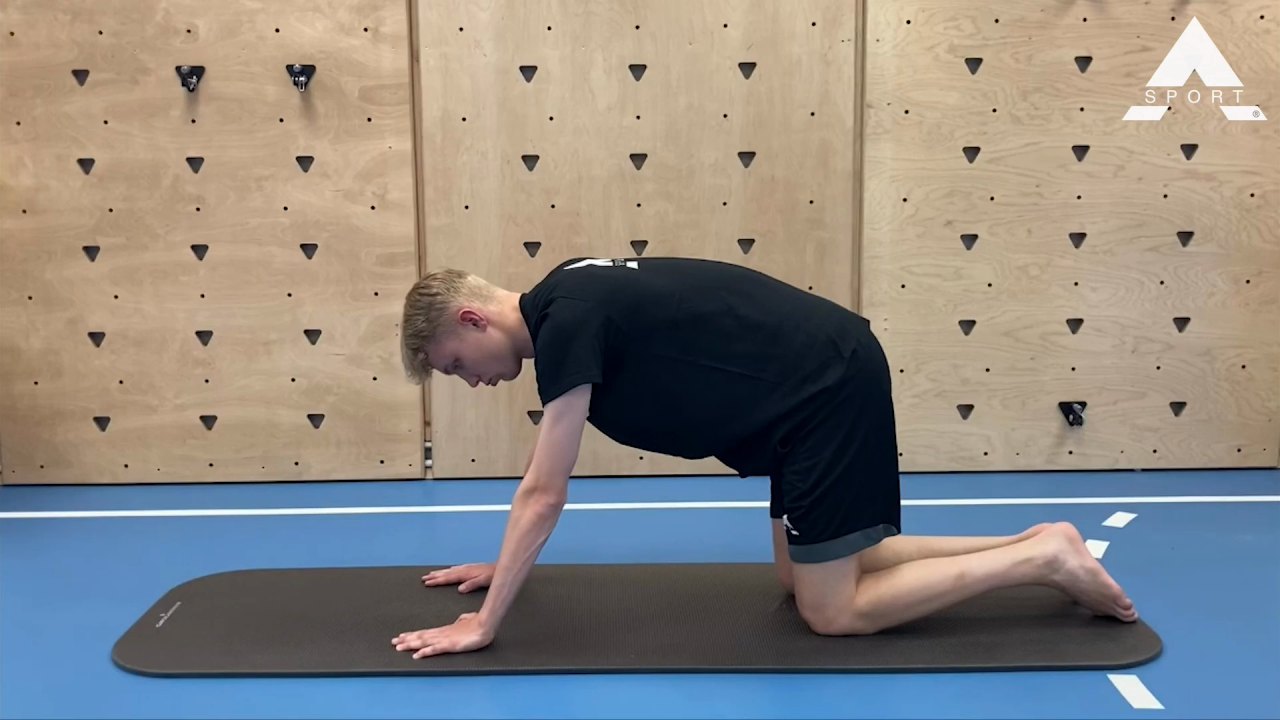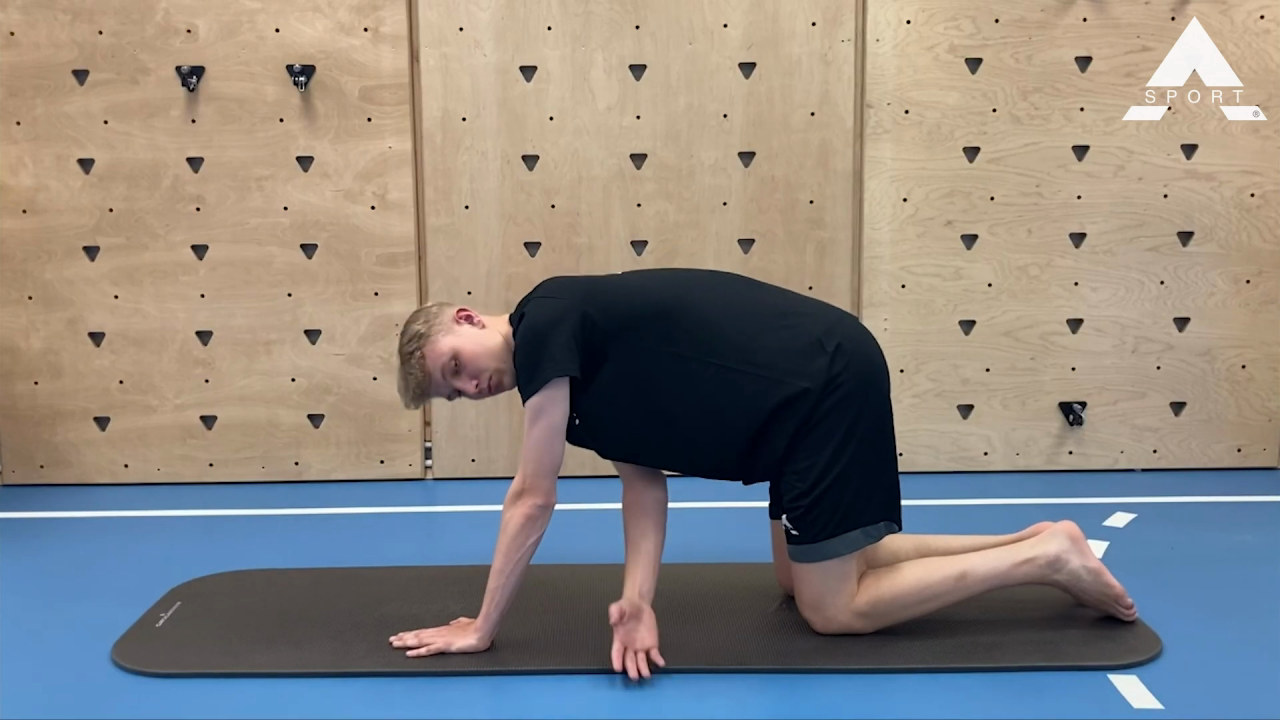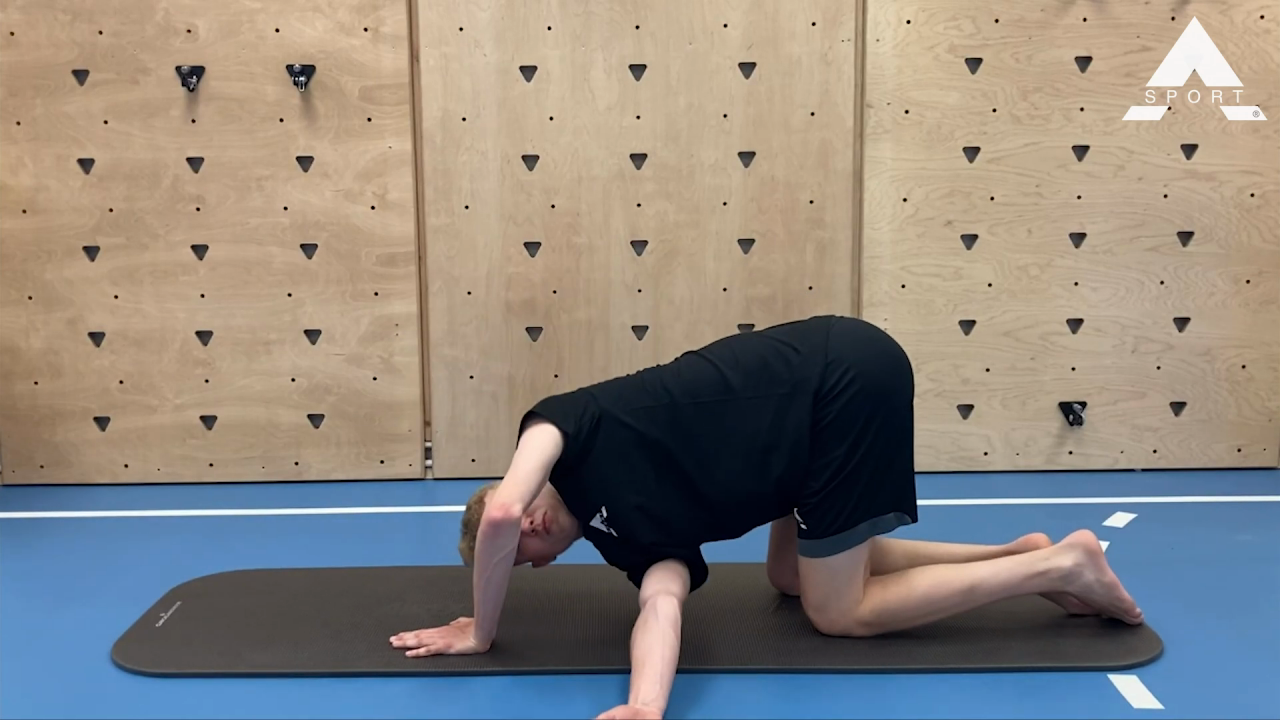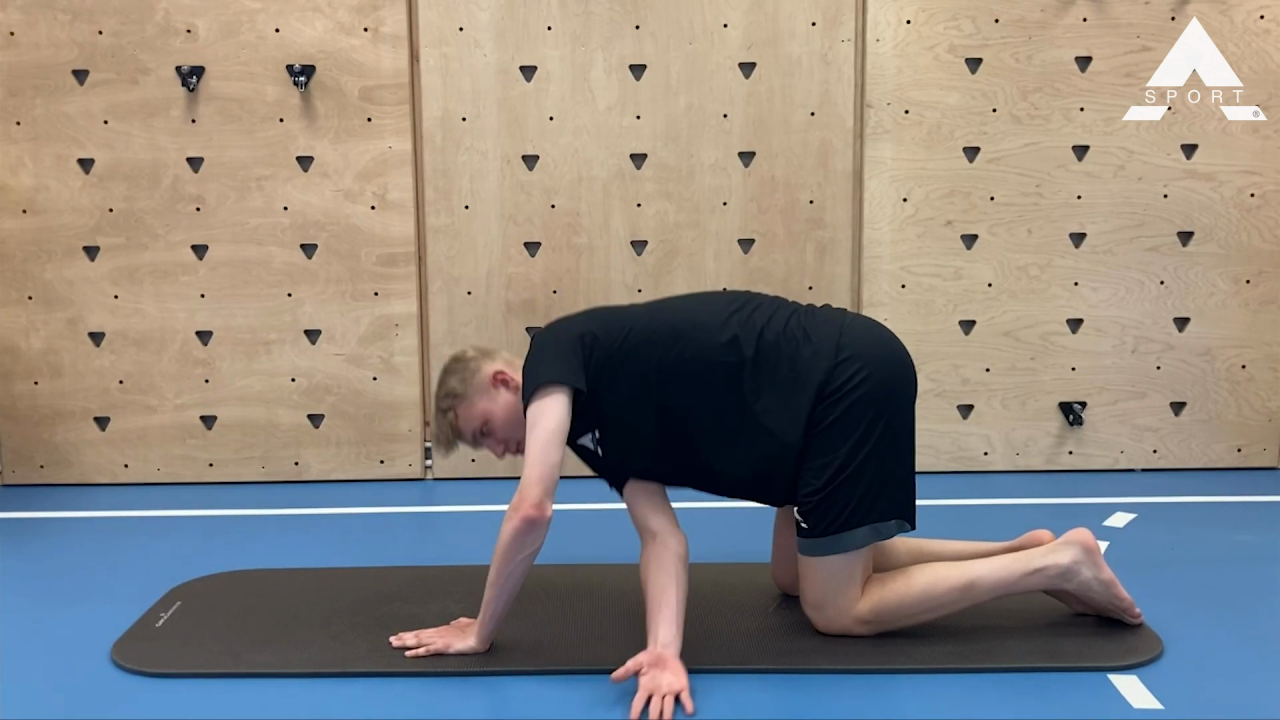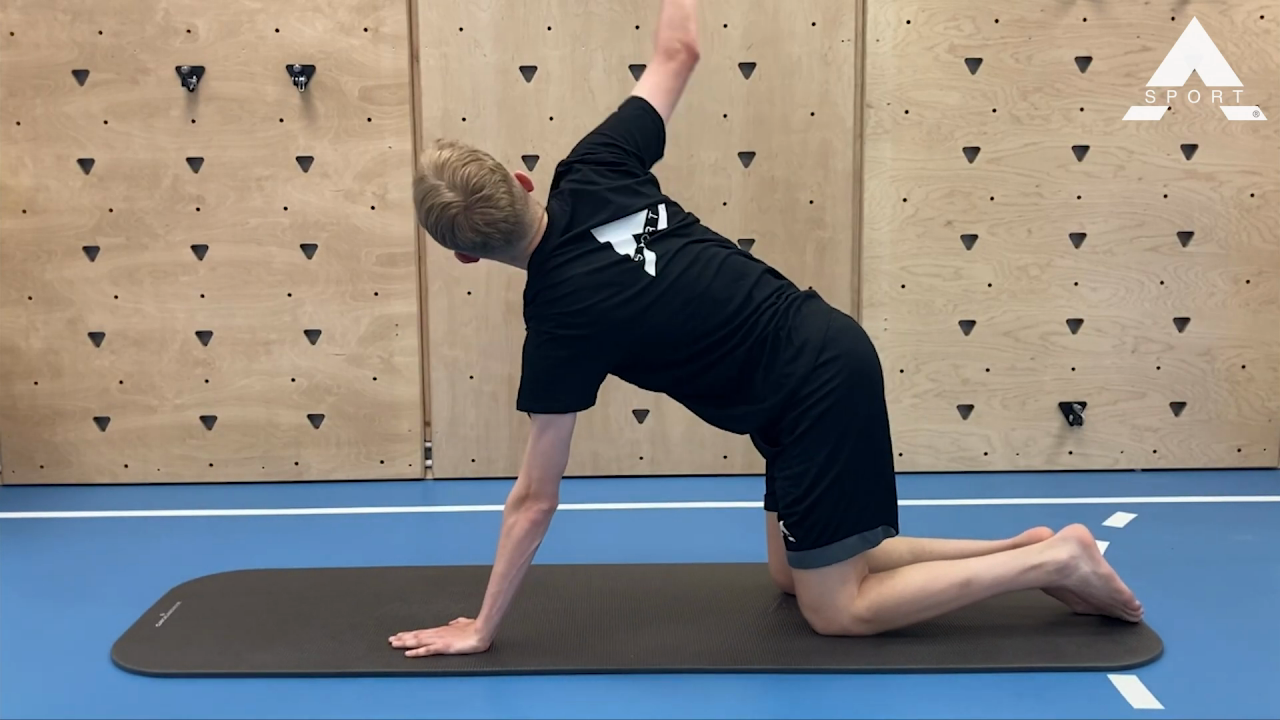
dt=1s
person 1, frame 1
left shoulder: (567, 324)
right shoulder: (565, 307)
left elbow: (544, 494)
right elbow: (542, 473)
left wrist: (483, 625)
right wrist: (503, 563)
left hip: (829, 386)
right hip: (824, 376)
left knee: (832, 608)
right knee: (803, 571)
left ankle: (1047, 561)
right ankle: (1033, 542)
person 1, frame 2
left shoulder: (544, 323)
right shoulder: (575, 391)
left elbow: (532, 500)
right elbow: (644, 486)
left wrist: (480, 629)
right wrist: (637, 603)
left hip: (829, 385)
right hip: (820, 382)
left knee: (832, 609)
right knee: (801, 574)
left ankle: (1046, 557)
right ankle: (1031, 541)
person 1, frame 3
left shoulder: (558, 426)
right shoulder: (631, 533)
left elbow: (498, 512)
right elbow: (663, 607)
left wrist: (481, 631)
left hip: (844, 377)
right hip: (838, 379)
left knee: (837, 609)
right knee: (793, 576)
left ankle: (1057, 565)
right ankle: (1018, 554)
person 1, frame 4
left shoulder: (553, 350)
right shoulder: (599, 410)
left elbow: (530, 511)
right elbow: (658, 524)
left wrist: (479, 630)
right wrist: (662, 648)
left hip: (849, 380)
right hip: (846, 371)
left knee: (836, 606)
right knee: (798, 574)
left ankle: (1056, 562)
right ankle: (1020, 549)
person 1, frame 5
left shoulder: (563, 313)
right shoulder: (593, 172)
left elbow: (536, 498)
left wrist: (481, 628)
left hip: (815, 392)
right hip: (825, 355)
left knee: (837, 609)
right knee: (796, 573)
left ankle: (1056, 561)
right ankle: (1025, 547)
